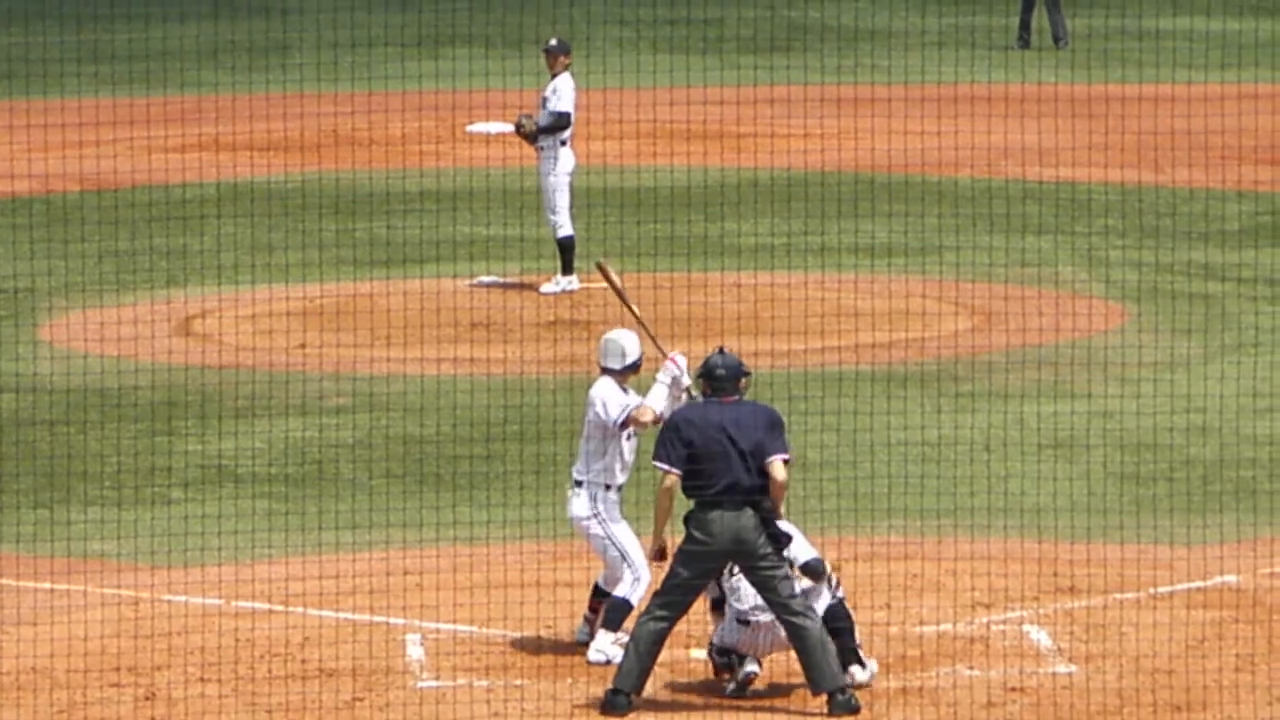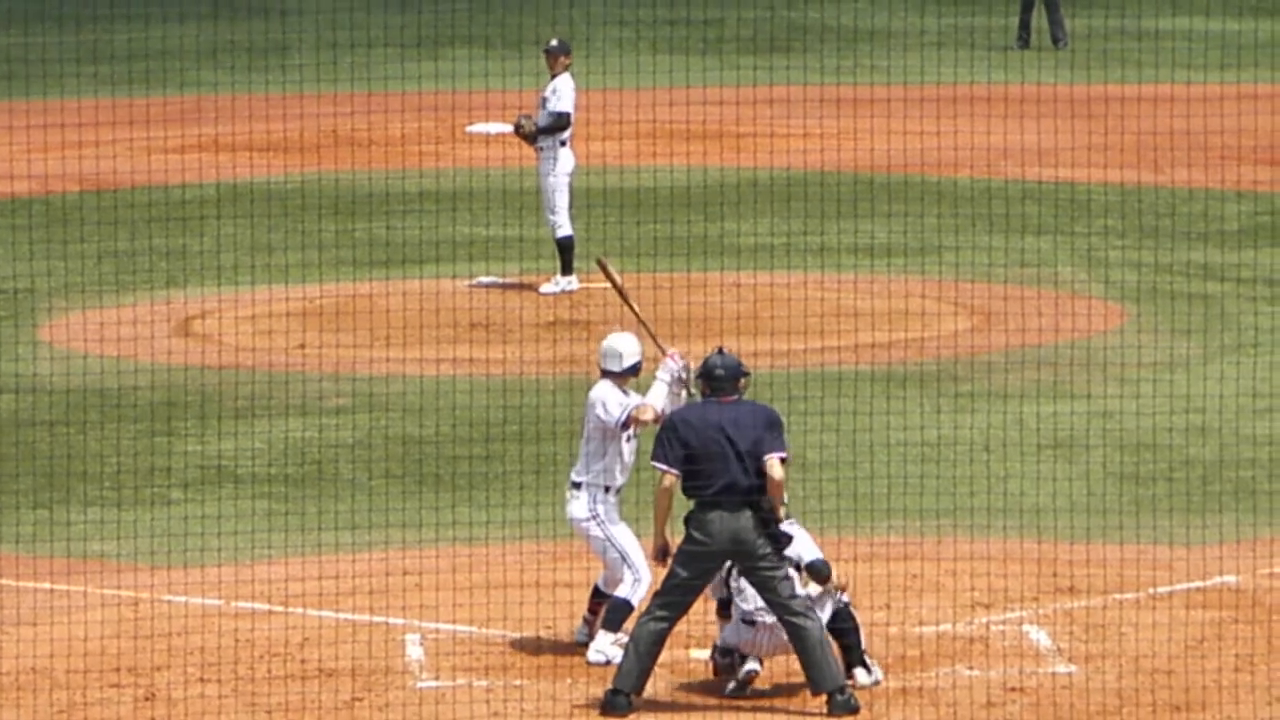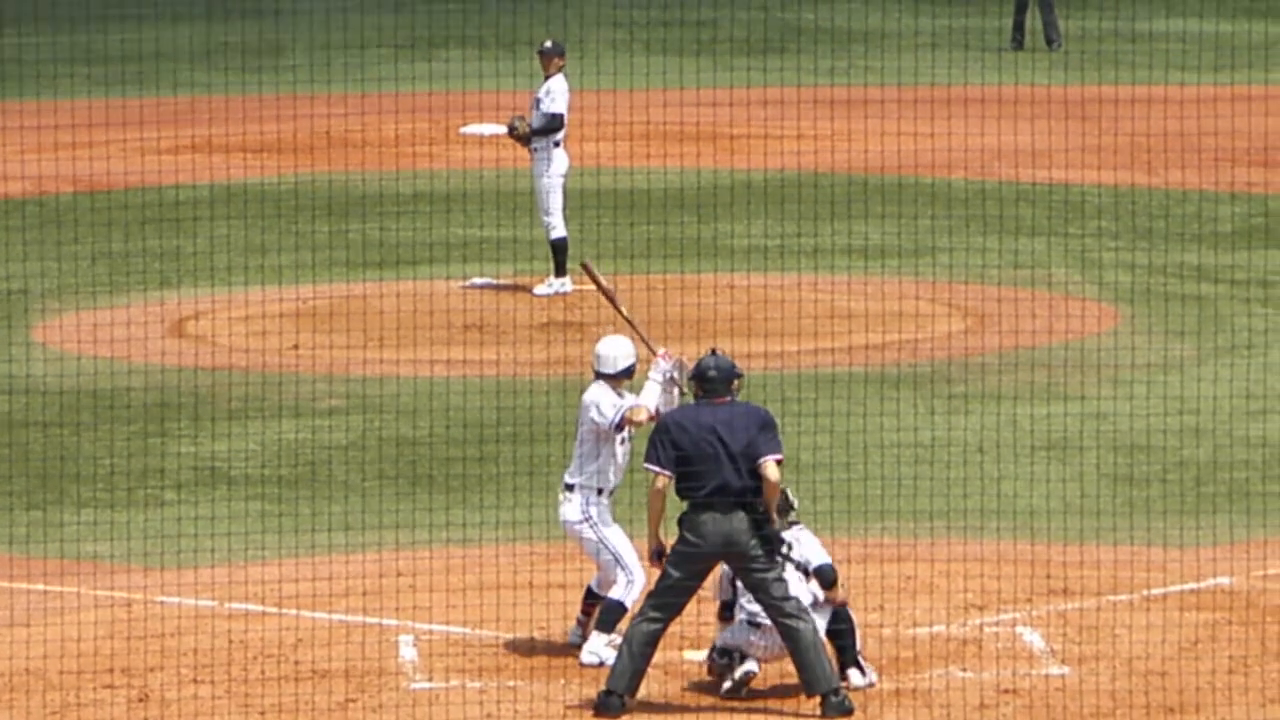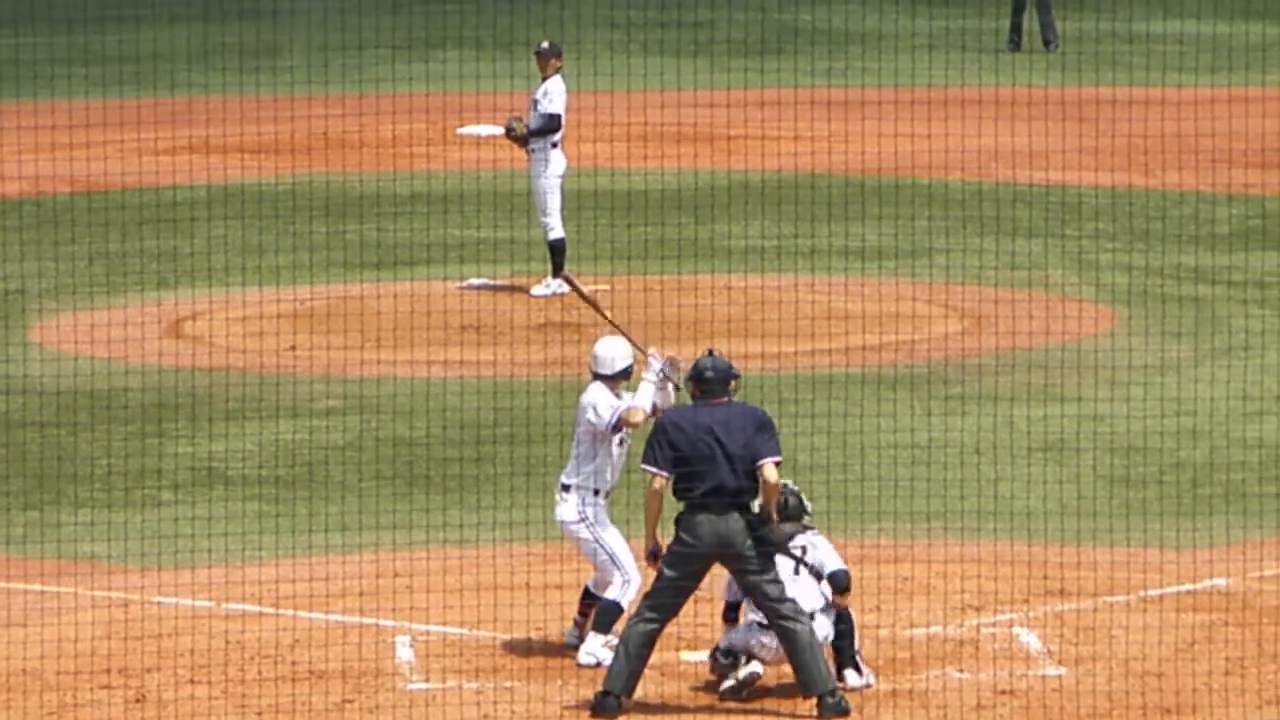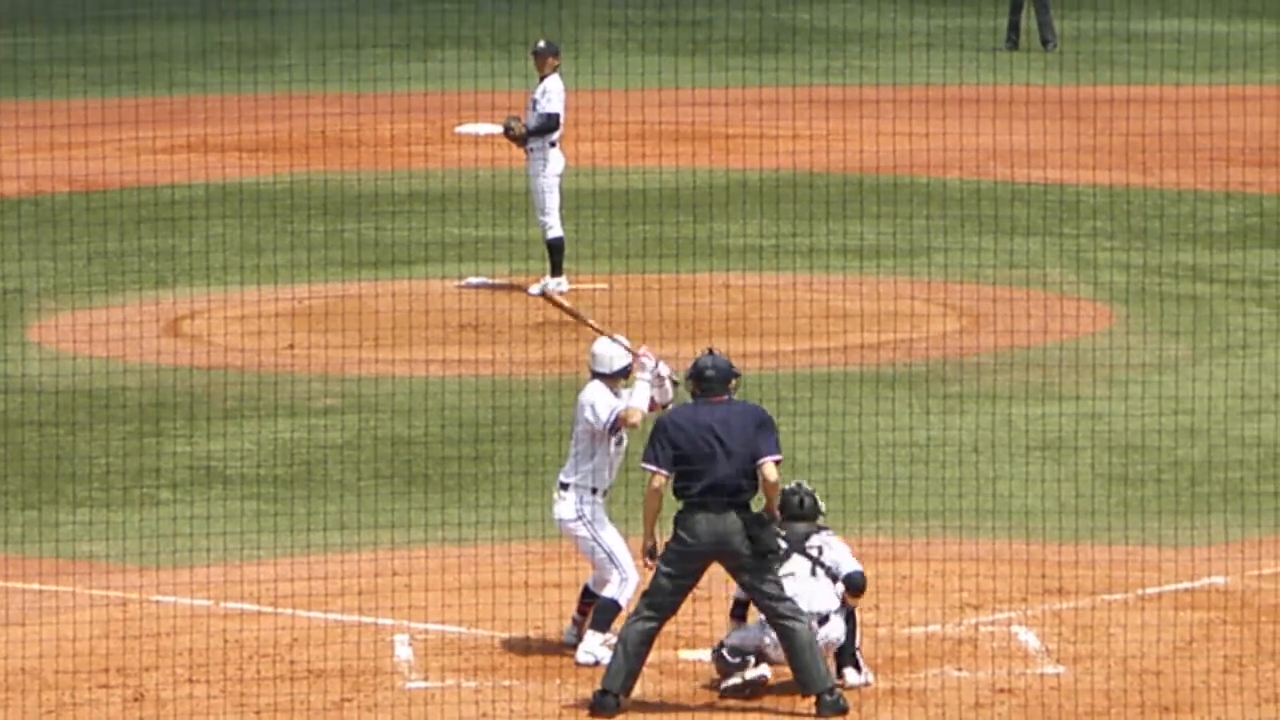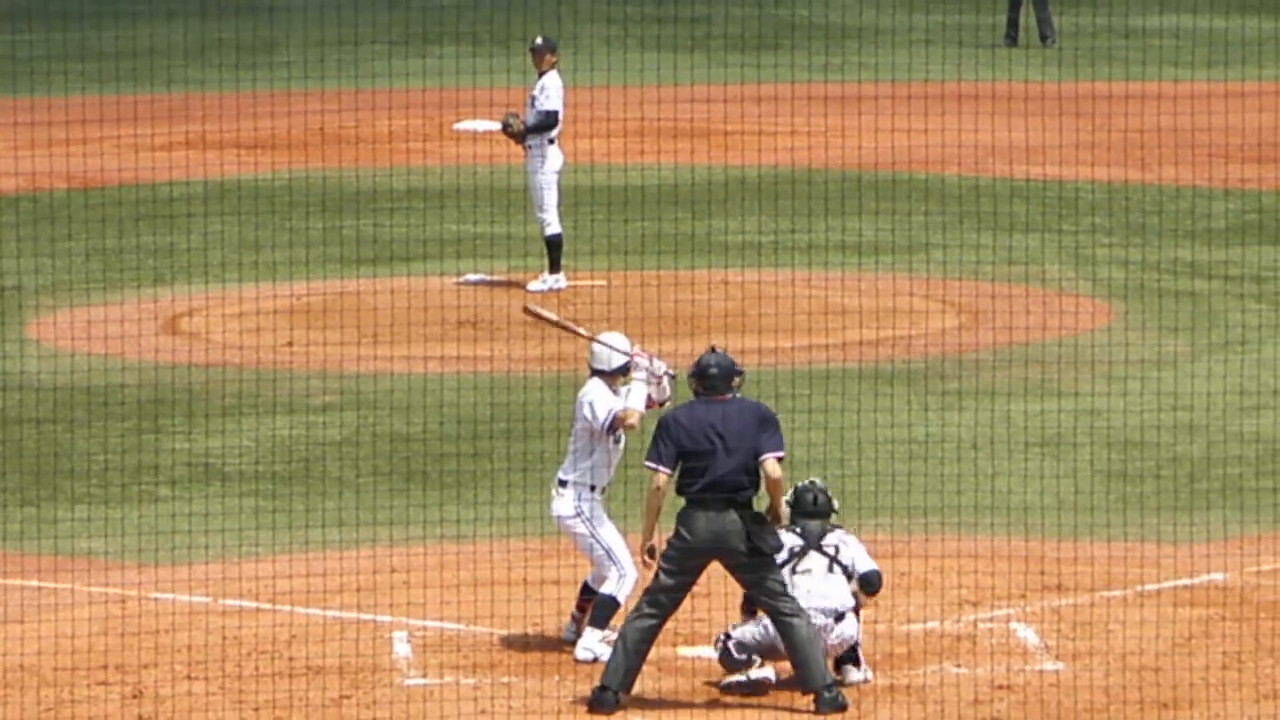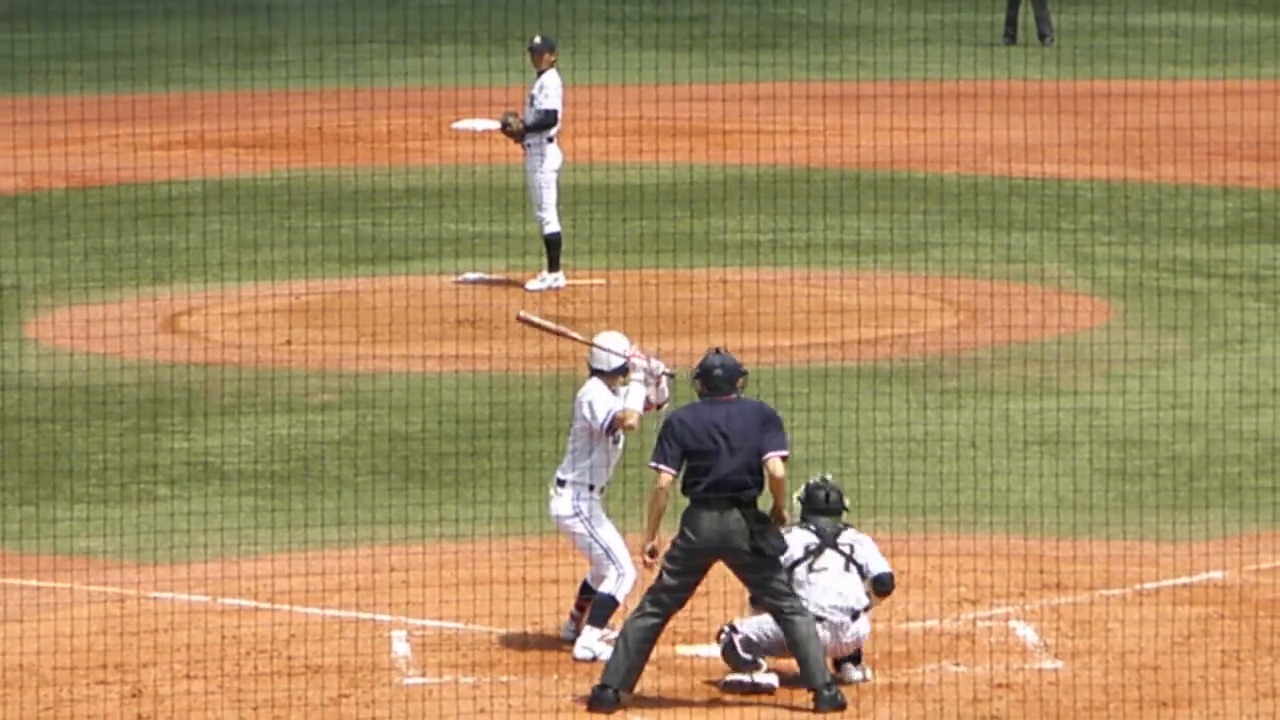
dt=0.1s
person 1, frame 1
left shoulder: (682, 419)
right shoulder: (765, 416)
left elbow: (669, 483)
right elbow: (778, 477)
left wrist: (658, 536)
right wrist: (774, 512)
left hip: (706, 525)
right hip: (753, 524)
left knee: (661, 611)
right knee: (795, 610)
person 1, frame 2
left shoulder: (681, 420)
right shoulder: (764, 416)
left elbow: (667, 483)
right elbow: (775, 475)
left wrist: (659, 536)
right wrist: (774, 514)
left hip: (705, 526)
right hip: (752, 524)
left knee: (661, 612)
right knee: (796, 610)
person 1, frame 3
left shoulder: (673, 421)
right shoulder: (757, 417)
left elbow: (660, 484)
right elbow: (771, 476)
left wrist: (654, 537)
right wrist: (769, 514)
left hip: (697, 527)
right hip: (745, 525)
left knee: (654, 613)
right knee: (789, 612)
person 1, frame 4
left shoulder: (671, 422)
right shoulder: (755, 418)
left elbow: (657, 485)
right elbow: (770, 478)
left wrist: (651, 538)
right wrist: (769, 515)
left hip: (693, 527)
right hip: (741, 526)
left knee: (650, 614)
right knee: (785, 613)
person 1, frame 5
left shoulder: (672, 421)
right shoulder: (756, 416)
left elbow: (656, 484)
right elbow: (770, 476)
left wrist: (648, 537)
right wrist: (771, 510)
left hip: (692, 527)
right hip: (740, 525)
left knee: (649, 612)
right knee: (785, 612)
person 1, frame 6
left shoulder: (675, 419)
right shoulder: (758, 414)
left elbow: (659, 482)
right elbow: (773, 473)
left wrist: (648, 536)
right wrist: (776, 509)
left hip: (693, 525)
right hip: (740, 524)
left knee: (650, 610)
right knee: (785, 609)
left ankle: (609, 692)
right ankle: (824, 691)
person 1, frame 7
left shoulder: (680, 420)
right shoulder: (762, 414)
left elbow: (663, 482)
right elbow: (777, 471)
left wrist: (651, 536)
right wrist: (779, 509)
left hip: (697, 525)
right hip: (744, 523)
left knee: (653, 610)
right knee: (789, 608)
left ankle: (610, 690)
right ankle: (824, 689)
person 2, frame 1
left shoulder: (621, 393)
right shoulder: (604, 393)
left elbow: (665, 417)
right elbow: (644, 418)
left wrist: (677, 386)
right wrist: (663, 378)
left hip: (599, 499)
right hip: (593, 502)
left knee: (618, 565)
right knee: (636, 574)
left ankle: (590, 628)
right ankle: (602, 646)
person 2, frame 2
left shoulder: (621, 395)
right shoulder: (604, 396)
left elbow: (666, 415)
right elbow: (645, 416)
left wrist: (677, 383)
right wrist: (663, 375)
left hip: (597, 500)
right hip: (592, 503)
left knee: (618, 566)
right knee: (637, 575)
left ankle: (589, 629)
right ankle: (602, 647)
person 2, frame 3
left shoulder: (615, 396)
right shoulder: (598, 397)
left elbow: (662, 411)
right elbow: (639, 417)
left wrist: (668, 381)
right wrist: (655, 376)
left hip: (590, 503)
right hip: (585, 505)
left knee: (612, 568)
right knee: (631, 576)
left ankle: (583, 630)
right ankle: (595, 647)
person 2, frame 4
left shoulder: (613, 396)
right shoulder: (596, 398)
left elbow: (661, 407)
right elbow: (635, 418)
left wrist: (662, 380)
right wrist: (649, 377)
left hip: (586, 503)
right hip: (581, 505)
left knee: (609, 569)
right knee: (627, 577)
left ankle: (580, 631)
right ankle: (592, 648)
person 2, frame 5
left shoulder: (614, 394)
right shoulder: (596, 396)
left elbow: (660, 402)
right elbow: (633, 419)
left wrist: (659, 377)
right wrist: (643, 377)
left hip: (585, 501)
right hip: (580, 503)
left knee: (609, 567)
right knee: (624, 575)
left ankle: (578, 630)
right ankle: (590, 647)
person 2, frame 6
left shoulder: (612, 391)
right shoulder: (595, 395)
left elbow: (658, 399)
right elbow: (630, 420)
left wrist: (656, 375)
right wrist: (639, 377)
left hip: (583, 498)
right hip: (578, 500)
left knee: (607, 564)
right knee: (622, 572)
left ankle: (577, 626)
right ankle: (589, 644)
person 2, frame 7
left shoulder: (612, 392)
right shoulder: (594, 395)
left elbow: (656, 401)
right elbow: (630, 421)
left wrist: (654, 376)
right wrist: (638, 377)
left hip: (581, 498)
right hip: (576, 500)
left knee: (606, 563)
right knee: (622, 571)
left ankle: (576, 625)
right ankle: (588, 643)
person 3, frame 1
left shoulder: (563, 84)
right shoulder: (555, 84)
left elbow: (563, 120)
left wrist: (536, 130)
right wrist: (534, 131)
left hip: (556, 156)
right hip: (550, 155)
left knee: (559, 216)
right knee: (558, 216)
left ankle: (568, 277)
right ankle: (567, 275)
person 3, frame 2
left shoulder: (563, 84)
right shoulder: (554, 84)
left elbow: (563, 121)
left wrist: (535, 130)
right wrist: (534, 131)
left hip: (555, 156)
right hip: (549, 155)
left knee: (558, 217)
right knee: (557, 217)
left ankle: (567, 277)
right ankle: (566, 275)
person 3, frame 3
left shoulder: (556, 85)
right shoulder: (548, 86)
left elbow: (556, 122)
left wrist: (530, 132)
right wrist: (529, 133)
left hip: (550, 157)
right hip: (543, 157)
left knee: (553, 218)
right knee: (552, 217)
left ankle: (561, 279)
right ankle: (560, 277)
person 3, frame 4
left shoulder: (554, 86)
right shoulder: (546, 87)
left elbow: (554, 123)
left wrist: (527, 133)
right wrist: (525, 134)
left hip: (547, 158)
right hip: (541, 157)
left knee: (550, 219)
right knee: (549, 219)
left ankle: (558, 279)
right ankle: (557, 278)
person 3, frame 5
left shoulder: (552, 85)
right shoulder: (544, 85)
left elbow: (552, 122)
left wrist: (526, 133)
right wrist: (524, 133)
left hip: (545, 157)
right hip: (539, 157)
left knee: (549, 218)
right knee: (548, 218)
left ankle: (557, 278)
right ankle: (555, 276)
person 3, frame 6
left shoulder: (550, 82)
right shoulder: (543, 82)
left elbow: (551, 120)
left wrist: (524, 130)
right wrist: (522, 129)
left hip: (543, 154)
right hip: (538, 153)
left knee: (547, 215)
right knee: (546, 215)
left ankle: (555, 275)
right ankle: (554, 273)
person 3, frame 7
left shoulder: (549, 81)
right shoulder: (542, 82)
left elbow: (550, 119)
left wrist: (524, 129)
right wrist: (522, 129)
left hip: (542, 153)
right hip: (536, 152)
left knee: (546, 213)
right knee: (545, 213)
left ankle: (554, 273)
right ankle: (552, 272)
person 4, frame 1
right shoulder: (779, 529)
left elbow: (716, 603)
right elbow: (815, 570)
left wrist: (719, 637)
left hip: (747, 635)
left knee: (719, 646)
right knee: (827, 589)
left ankle: (742, 664)
right ankle: (855, 665)
person 4, frame 2
right shoulder: (788, 530)
left elbow: (723, 605)
right elbow: (821, 572)
right wrist: (831, 586)
left hip: (753, 637)
left knee: (722, 651)
right knee: (833, 594)
left ankle: (743, 664)
right ankle: (859, 669)
person 4, frame 3
right shoulder: (800, 536)
left elbow: (726, 608)
right elbow: (828, 576)
left wrist: (723, 644)
right wrist: (835, 596)
left hip: (757, 640)
left knee: (719, 656)
right knee: (835, 605)
left ankle: (740, 666)
right ankle: (855, 671)
person 4, frame 4
right shoulder: (812, 540)
left elbow: (730, 610)
right elbow: (841, 582)
left wrist: (725, 647)
right wrist: (840, 600)
left hip: (766, 643)
right hip: (812, 635)
left knee: (721, 657)
right knee: (837, 607)
left ankle: (744, 666)
right ankle: (852, 671)
person 4, frame 5
right shoulder: (829, 542)
left elbow: (740, 604)
right elbow: (857, 584)
left wrist: (736, 640)
right wrist: (848, 602)
left hip: (779, 640)
right hip: (827, 637)
left knee: (724, 652)
right knee: (843, 606)
left ankle: (751, 669)
right ankle: (852, 670)
person 4, frame 6
right shoulder: (844, 540)
left elbow: (750, 601)
right elbow: (872, 582)
left wrist: (741, 635)
right wrist: (859, 598)
right hip: (840, 636)
left knee: (727, 644)
left ankle: (754, 668)
right ankle: (851, 667)
person 4, frame 7
left shoulder: (790, 538)
right shoulder: (859, 540)
right elbow: (885, 584)
right wrist: (863, 603)
right hip: (851, 637)
left knee: (730, 634)
left ankle: (756, 672)
right ankle: (850, 665)
